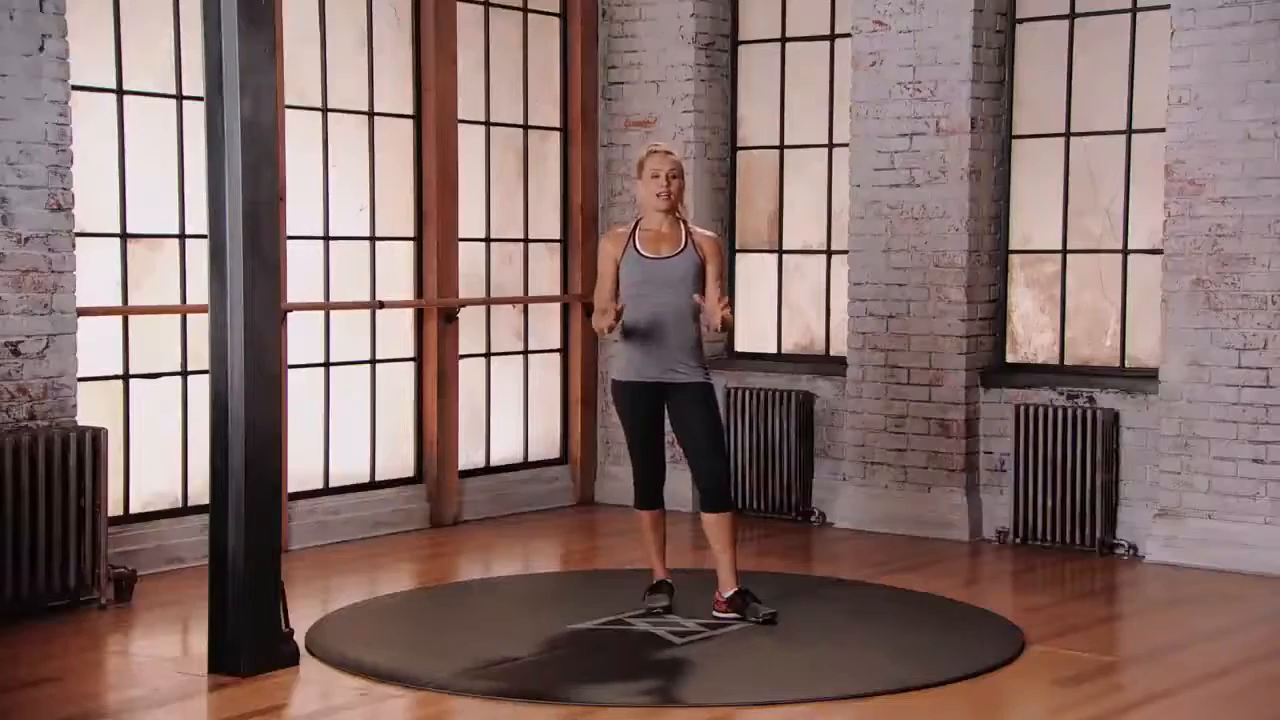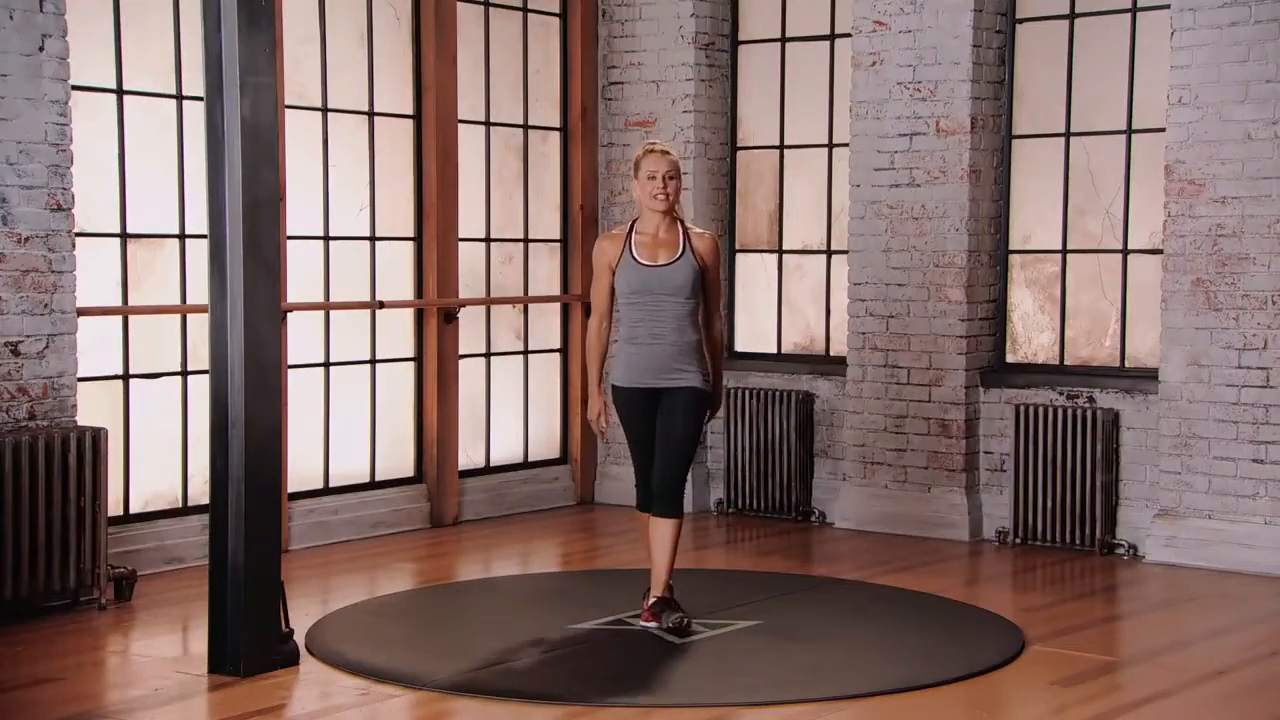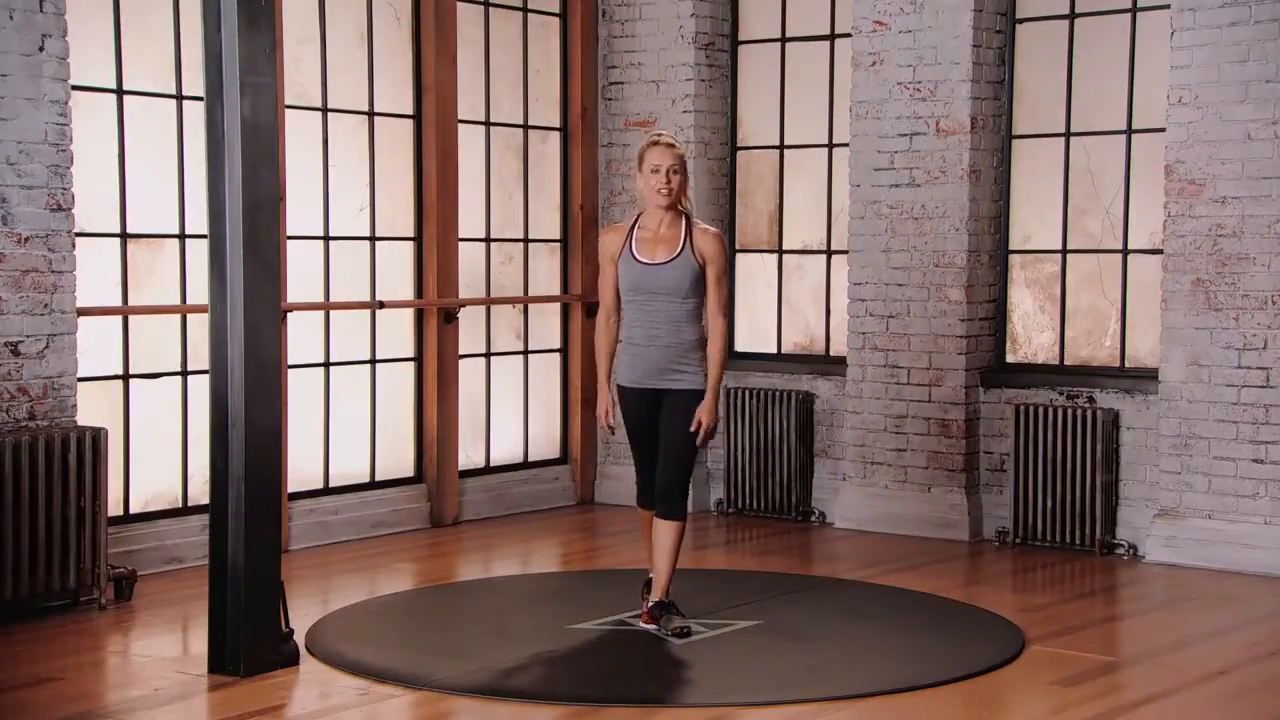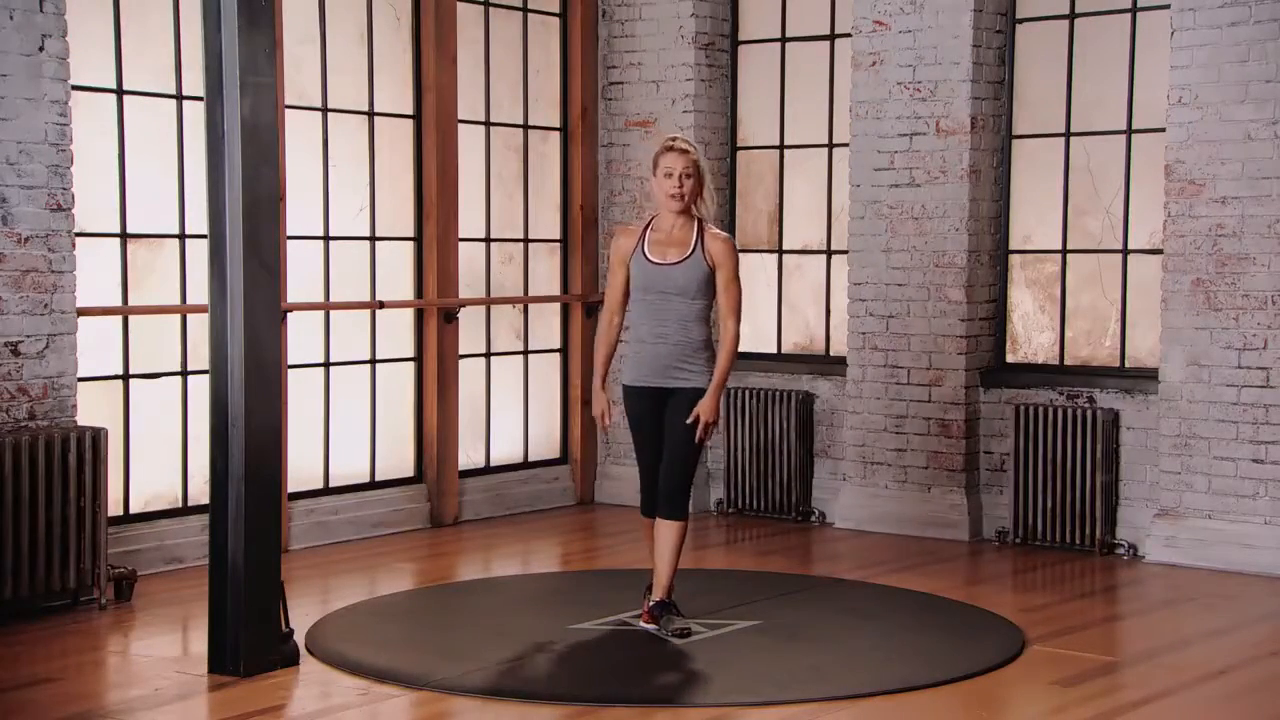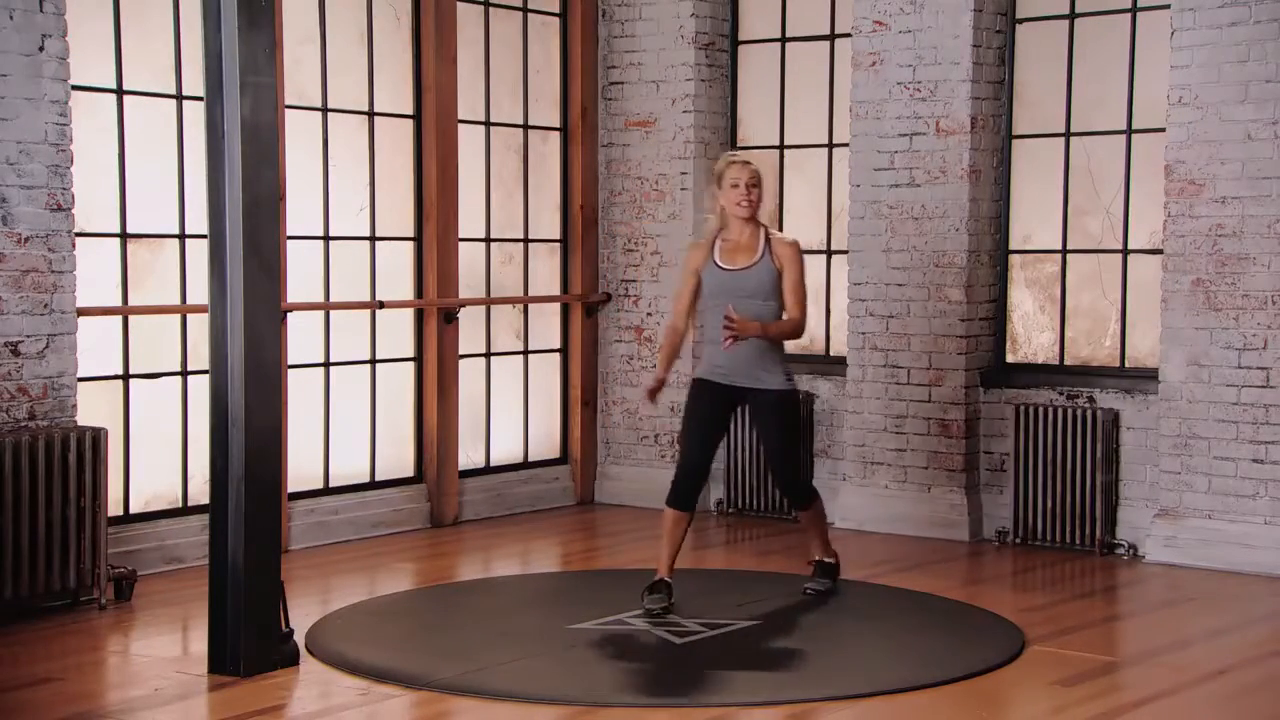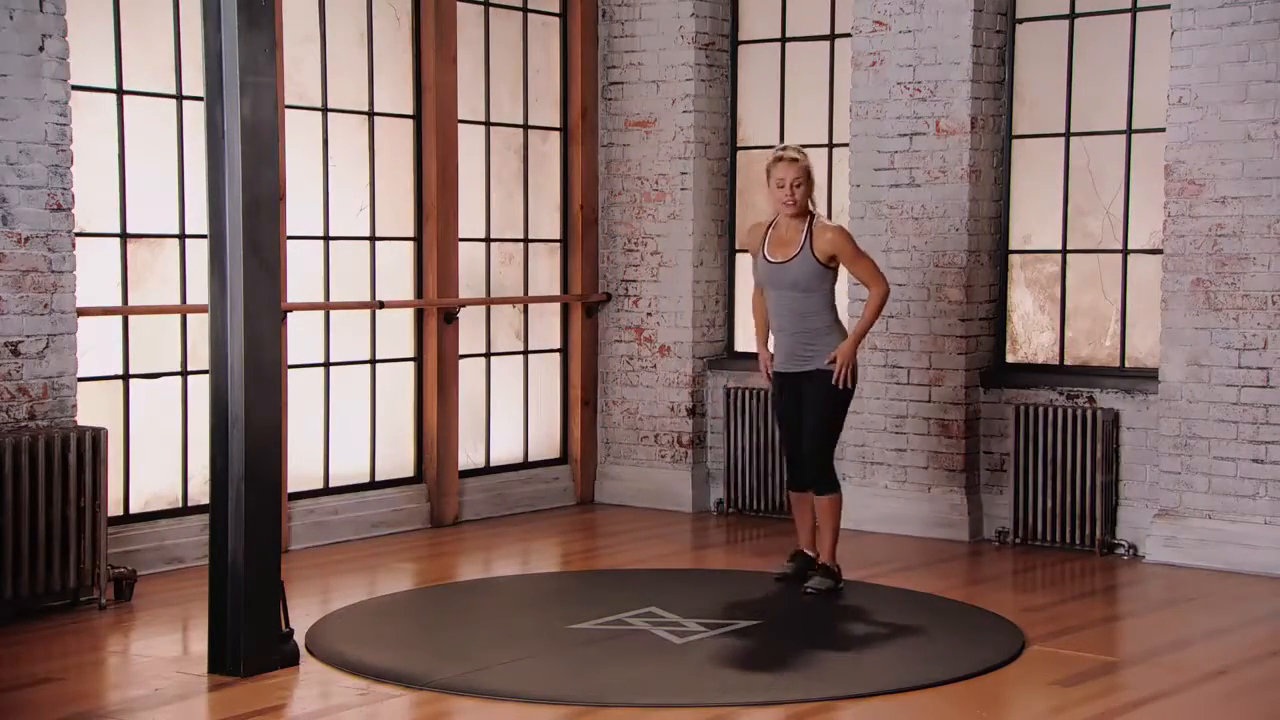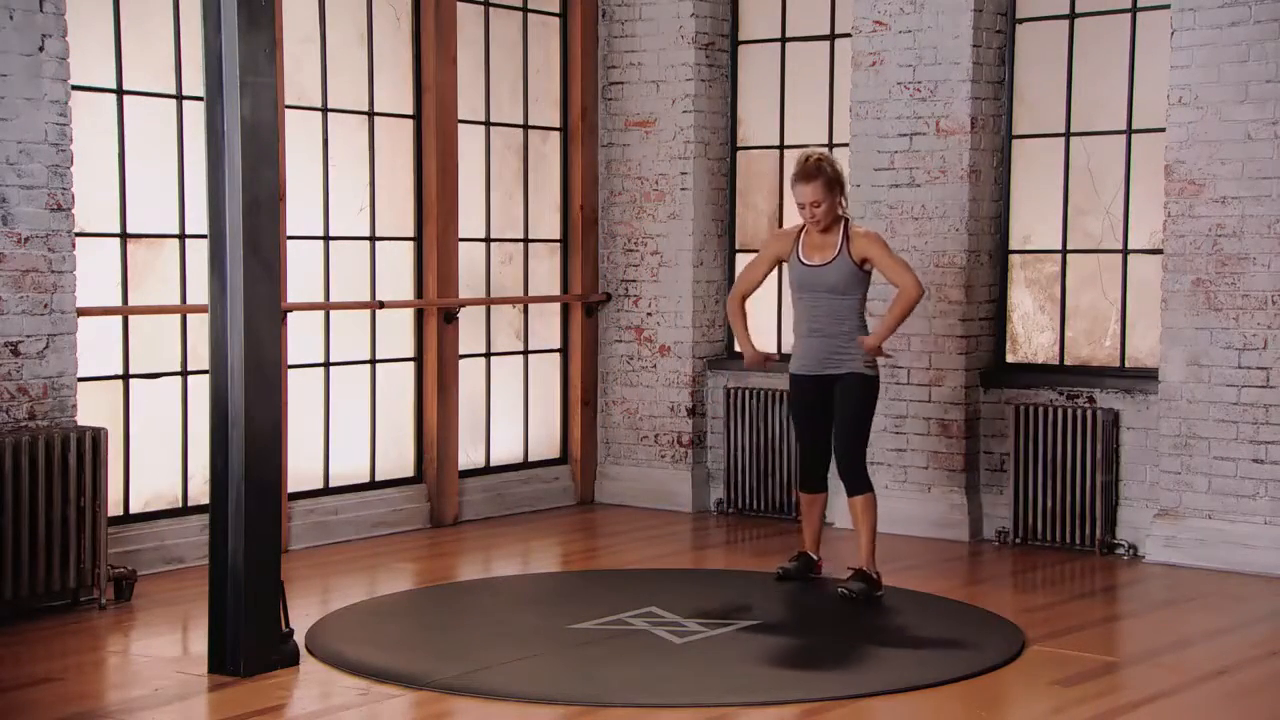
dt=0.7s
person 1, frame 1
left shoulder: (705, 243)
right shoulder: (616, 243)
left elbow: (715, 313)
right elbow: (599, 312)
left wrist: (720, 315)
right wrist: (608, 320)
left hip: (689, 375)
right hip: (635, 374)
left knee: (713, 476)
right knee: (648, 477)
left ankle: (729, 591)
right ankle: (659, 578)
person 1, frame 2
left shoulder: (703, 245)
right shoulder: (611, 246)
left elbow: (712, 319)
right elbow: (599, 322)
left wrist: (717, 381)
right wrist: (593, 390)
left hip: (686, 381)
right hip: (632, 381)
left knee: (669, 484)
right knee: (648, 483)
left ankle: (657, 599)
right ankle: (658, 584)
person 1, frame 3
left shoulder: (706, 241)
right shoulder: (614, 240)
left elbow: (718, 323)
right elbow: (608, 318)
left wrist: (712, 395)
right wrist: (603, 386)
left hip: (686, 382)
right hip: (635, 381)
left knee: (672, 486)
right knee: (647, 483)
left ankle: (658, 600)
right ankle: (655, 574)
person 1, frame 4
left shoulder: (717, 245)
right shoulder: (627, 241)
left elbow: (730, 325)
right elbow: (611, 316)
left wrist: (714, 392)
right wrist: (598, 384)
left hip: (692, 382)
right hip: (641, 380)
left knee: (674, 487)
right knee: (651, 486)
left ankle: (659, 601)
right ankle: (658, 578)
person 1, frame 5
left shoulder: (784, 250)
right shoulder: (701, 254)
left elbow: (796, 320)
right elbow: (680, 321)
left wrist: (758, 329)
right wrist: (662, 369)
left hip: (771, 382)
right hip: (715, 378)
left knee: (789, 479)
right knee: (688, 476)
left ankle: (825, 558)
right ankle: (663, 579)
person 1, frame 6
left shoulder: (828, 236)
right shoulder: (757, 236)
left elbow: (878, 287)
left wrist: (851, 342)
right wrist: (762, 346)
left hip: (826, 366)
right hip: (786, 367)
left knee: (817, 460)
right knee: (794, 462)
left ankle: (828, 563)
right ankle: (805, 550)
person 1, frame 7
left shoulder: (862, 240)
right shoulder: (784, 242)
left elbow: (912, 288)
right elbow: (738, 291)
left wrist: (881, 335)
right wrist: (743, 340)
left hip: (853, 369)
right hip: (806, 369)
left knee: (848, 459)
right knee: (810, 462)
left ankle: (867, 569)
right ankle: (810, 554)
